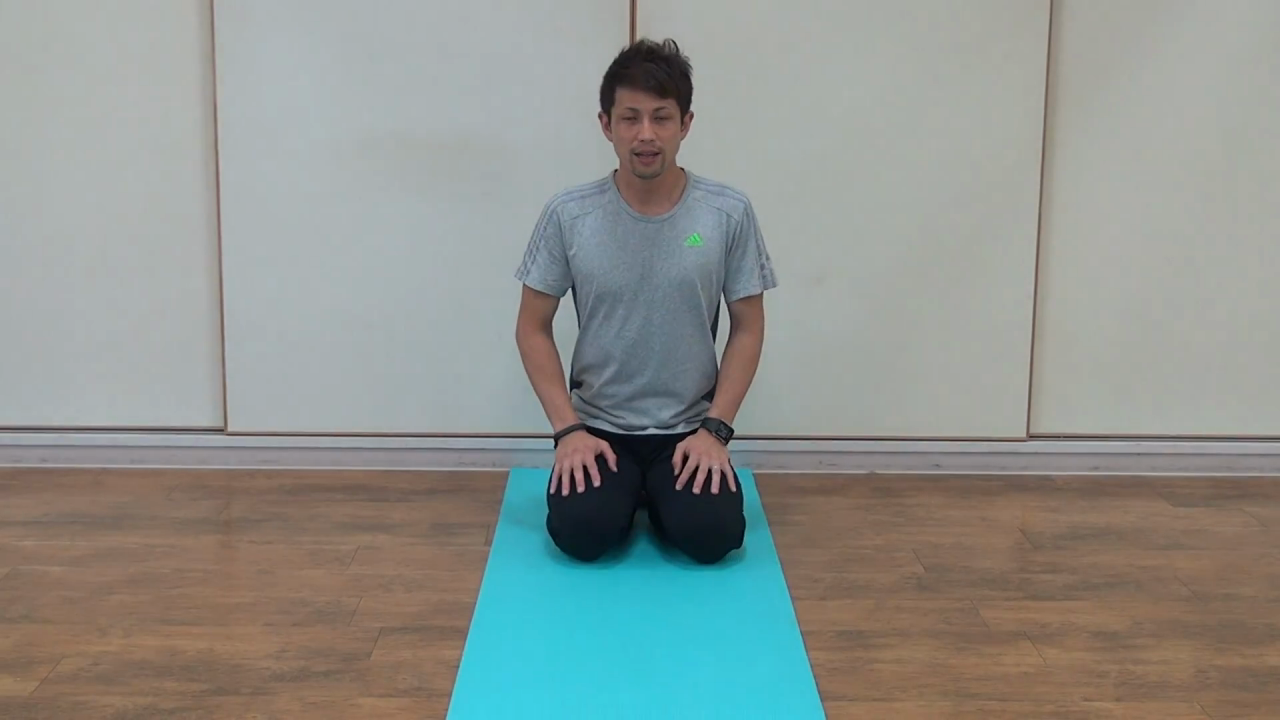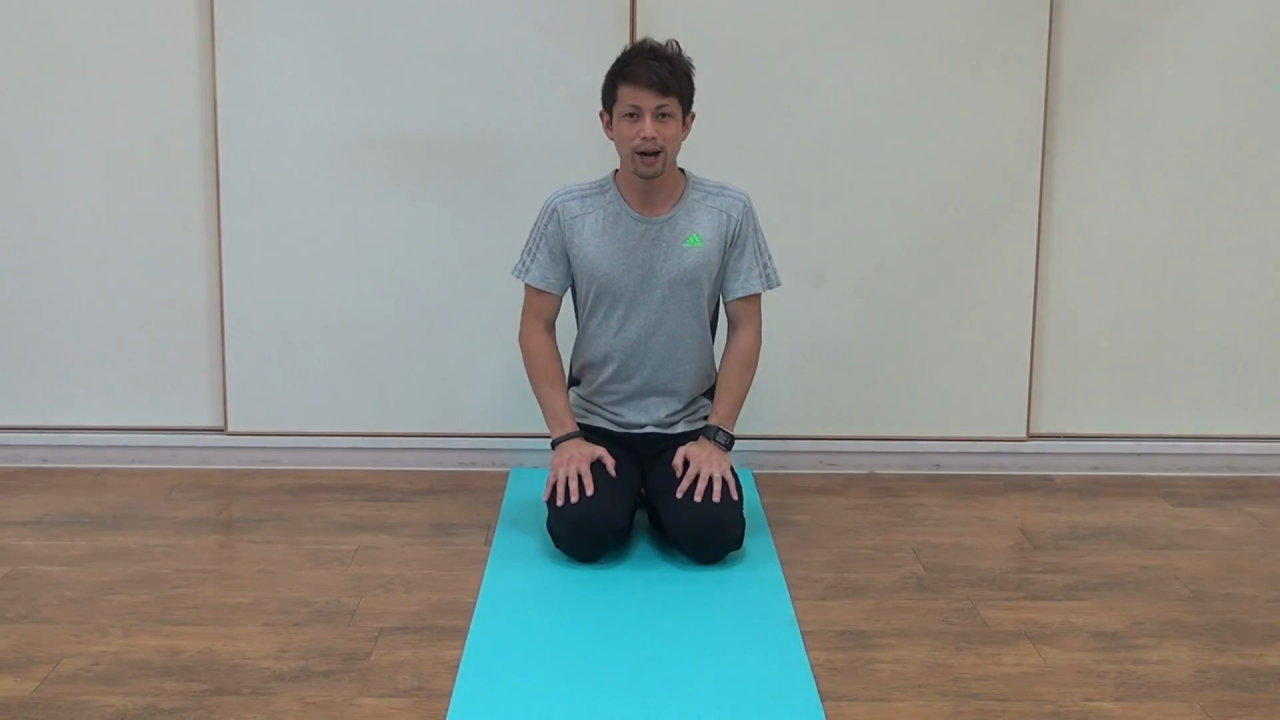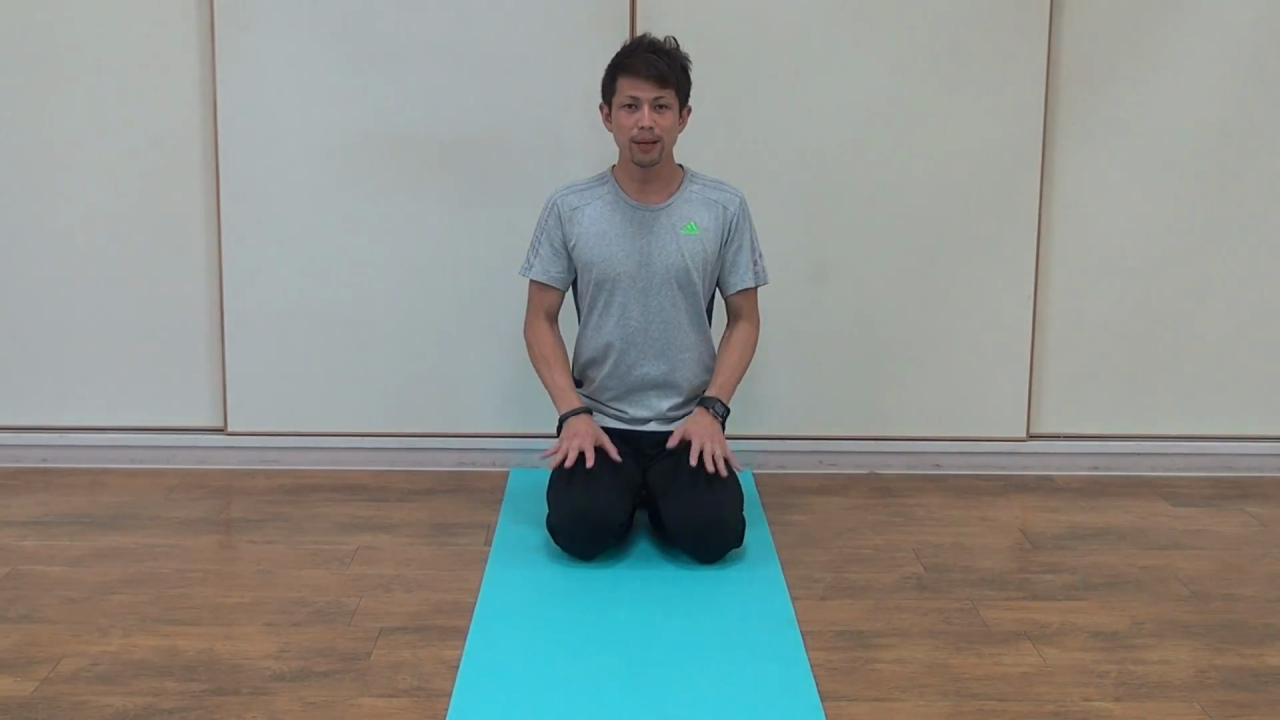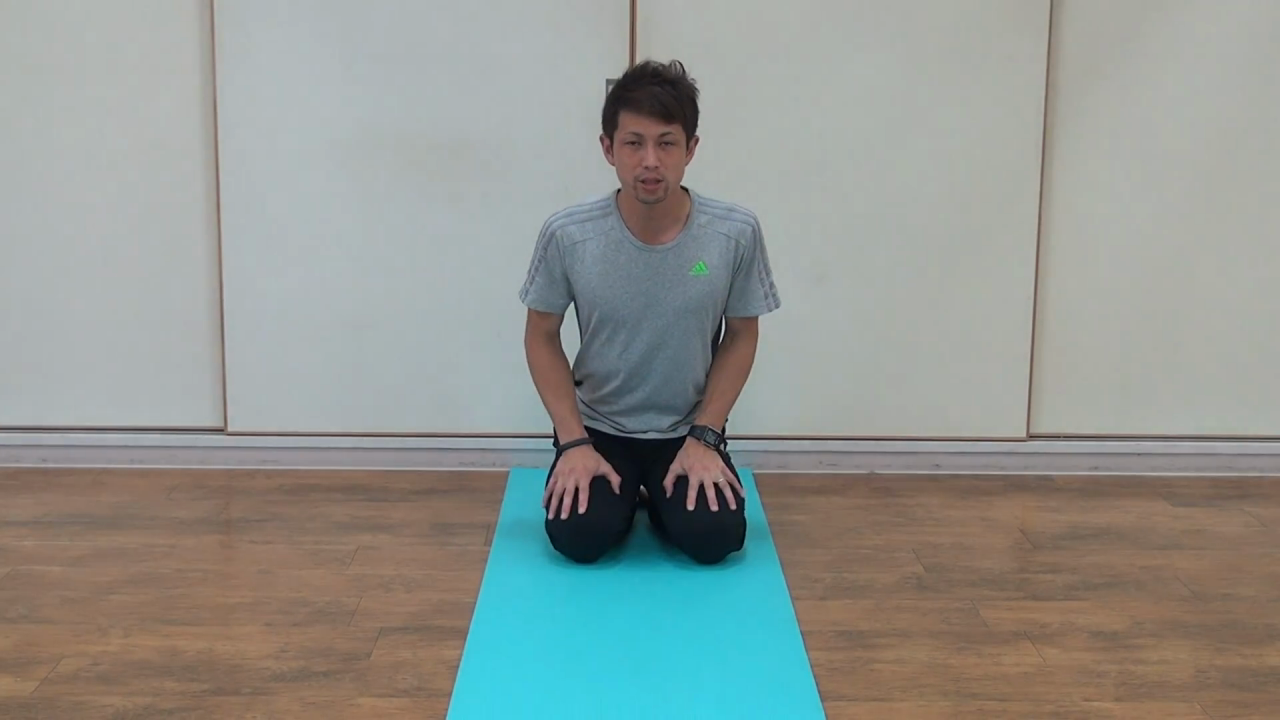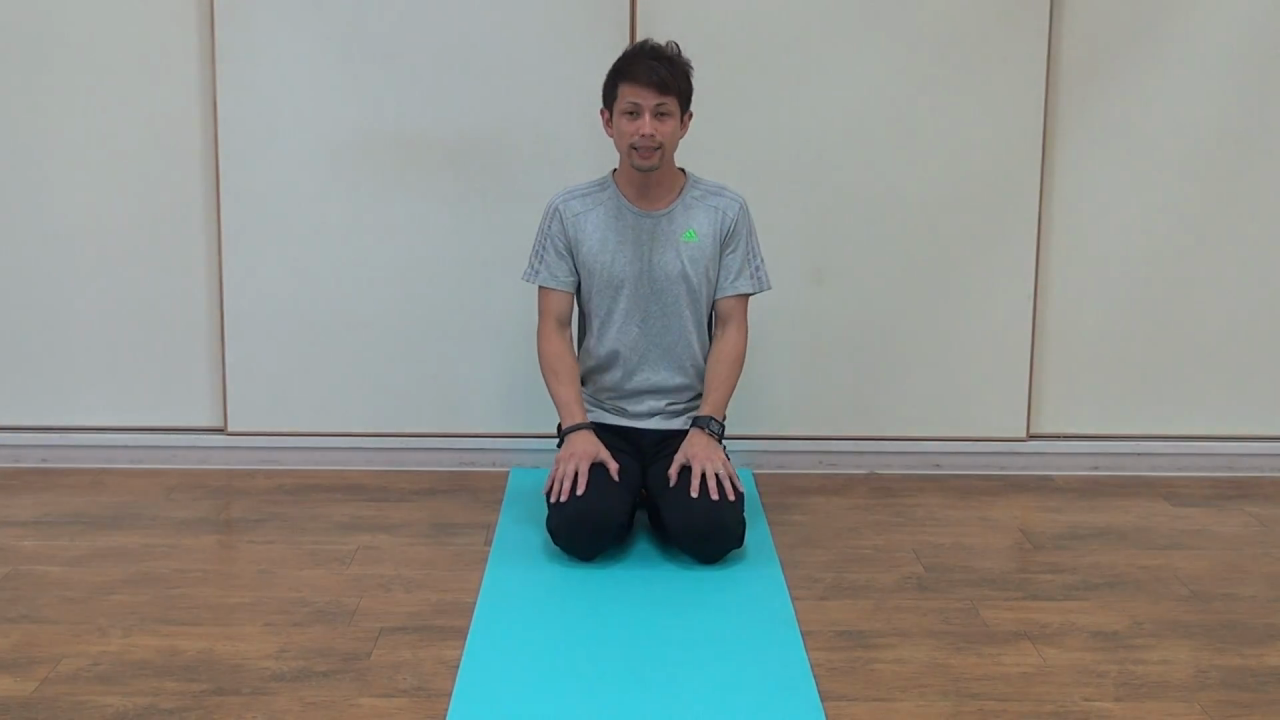
dt=1s
person 1, frame 1
left shoulder: (729, 212)
right shoulder: (567, 214)
left elbow: (747, 328)
right elbow: (533, 328)
left wrist: (716, 428)
right wrist: (568, 428)
left hip: (689, 427)
right hip: (598, 425)
left knee: (711, 535)
right knee: (581, 531)
left ankle: (658, 495)
right ankle: (627, 492)
person 1, frame 2
left shoulder: (729, 212)
right shoulder: (567, 213)
left elbow: (745, 329)
right elbow: (536, 329)
left wrist: (717, 435)
right wrist: (565, 436)
left hip: (689, 424)
right hip: (597, 423)
left knee: (711, 536)
right knee: (581, 533)
left ankle: (660, 494)
right ankle: (627, 494)
person 1, frame 3
left shoulder: (725, 207)
right shoulder: (568, 208)
left elbow: (744, 320)
right elbow: (540, 320)
left wrist: (712, 408)
right wrist: (573, 412)
left hip: (689, 421)
right hip: (599, 419)
left knee: (711, 534)
right knee: (581, 530)
left ankle: (658, 493)
right ankle: (626, 493)
person 1, frame 4
left shoulder: (737, 233)
right shoulder: (566, 234)
left elbow: (741, 336)
right elbow: (541, 338)
left wrist: (704, 436)
right wrist: (573, 441)
left hip: (689, 429)
right hip: (598, 427)
left knee: (713, 537)
right knee: (579, 535)
left ankle: (659, 498)
right ankle: (624, 497)
person 1, frame 5
left shoulder: (725, 212)
right shoulder: (569, 212)
left elbow: (731, 325)
right elbow: (554, 327)
left wrist: (706, 427)
right wrist: (577, 429)
left hip: (686, 422)
right hip: (600, 419)
left knee: (713, 533)
right knee: (579, 529)
left ankle: (658, 494)
right ankle: (627, 494)
